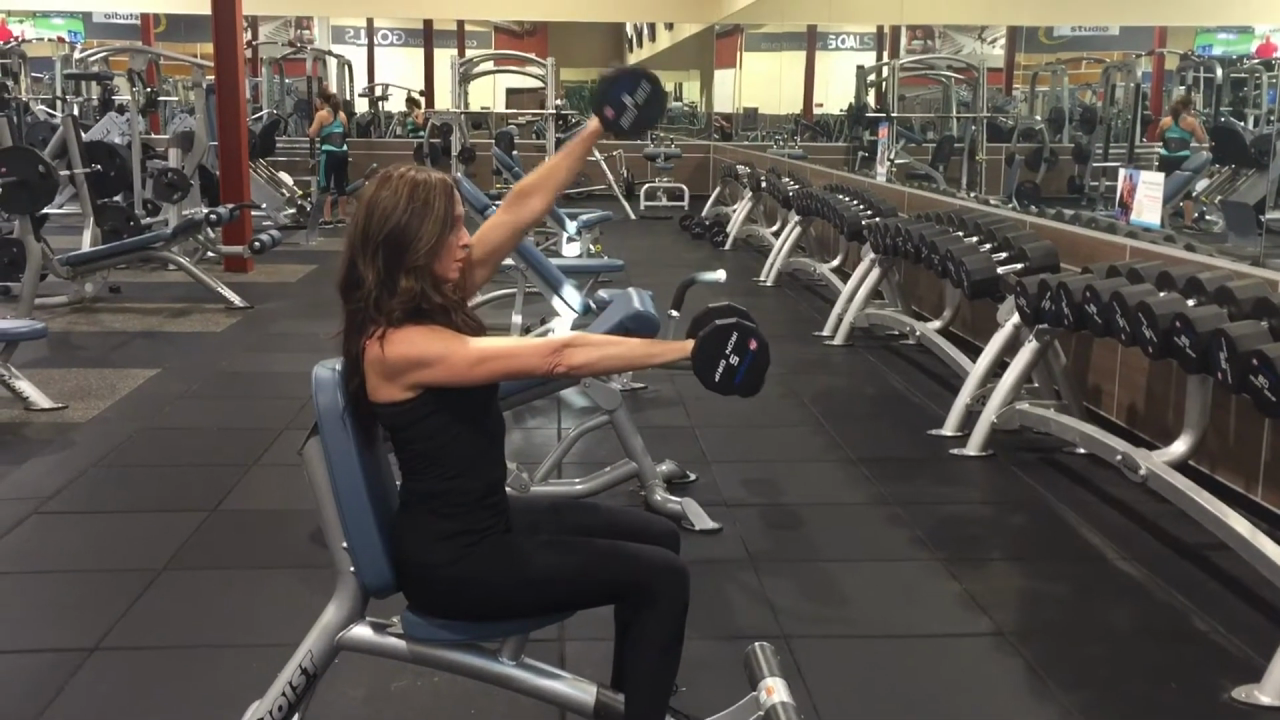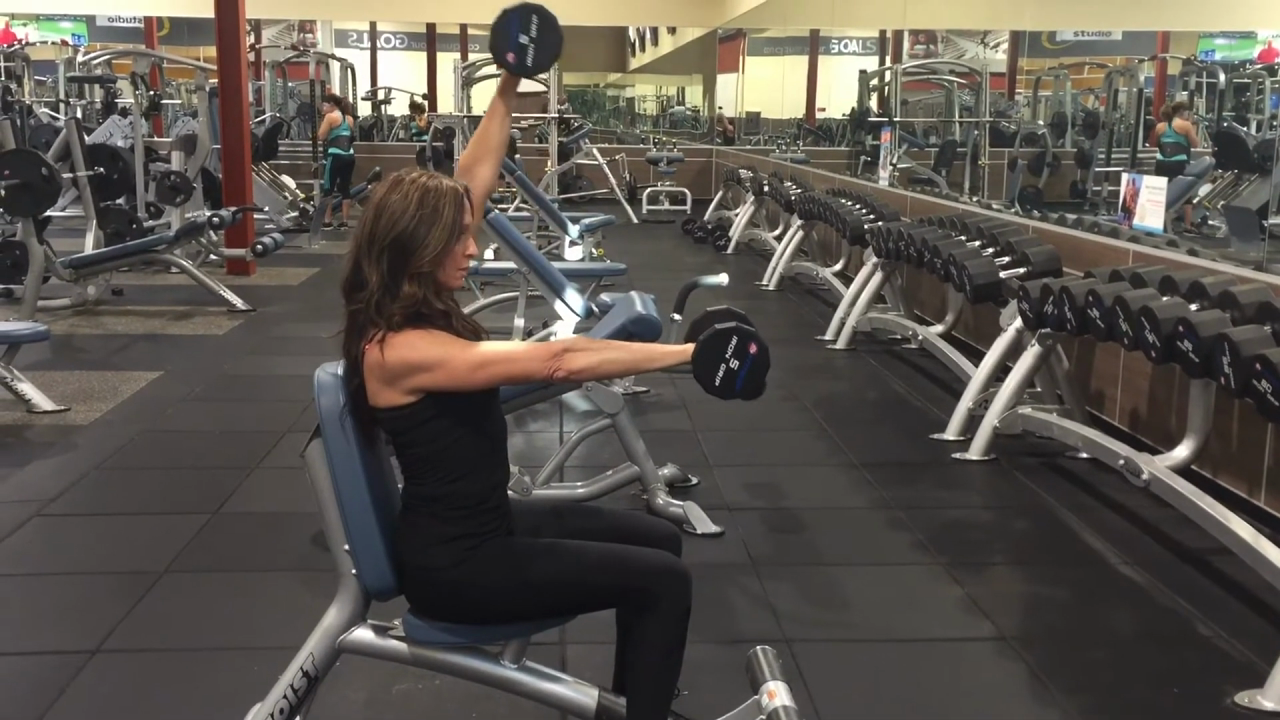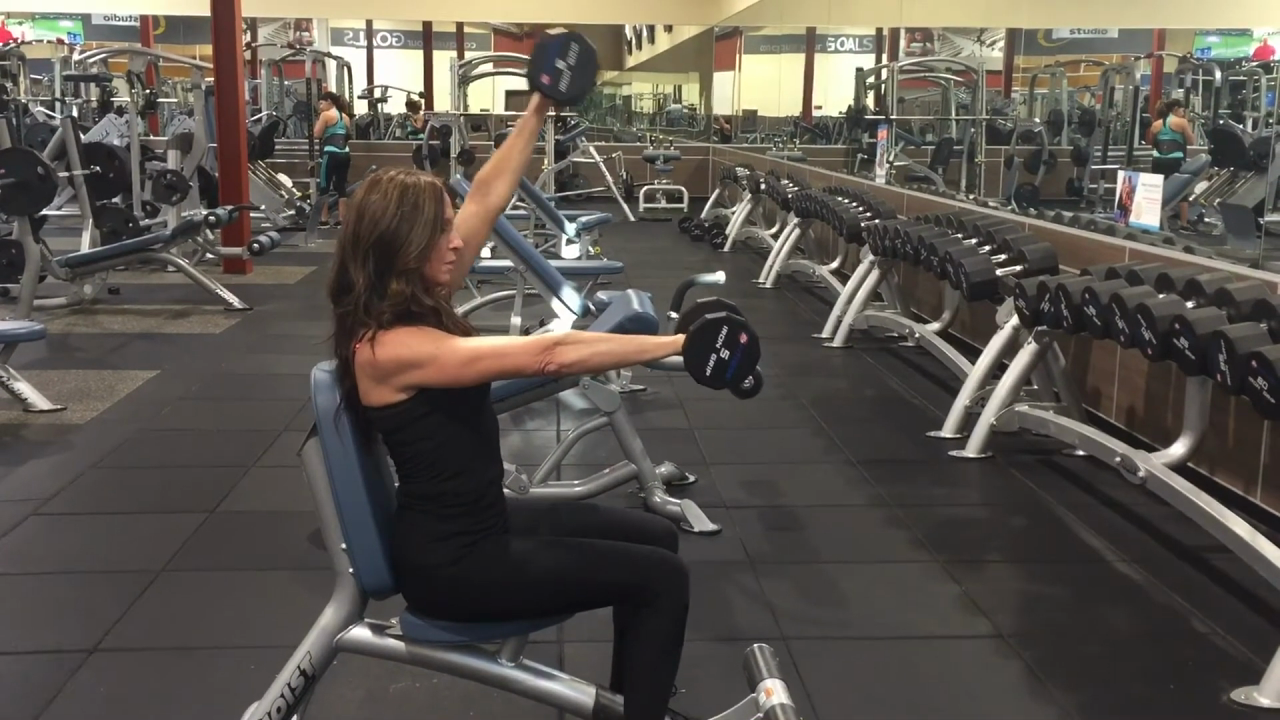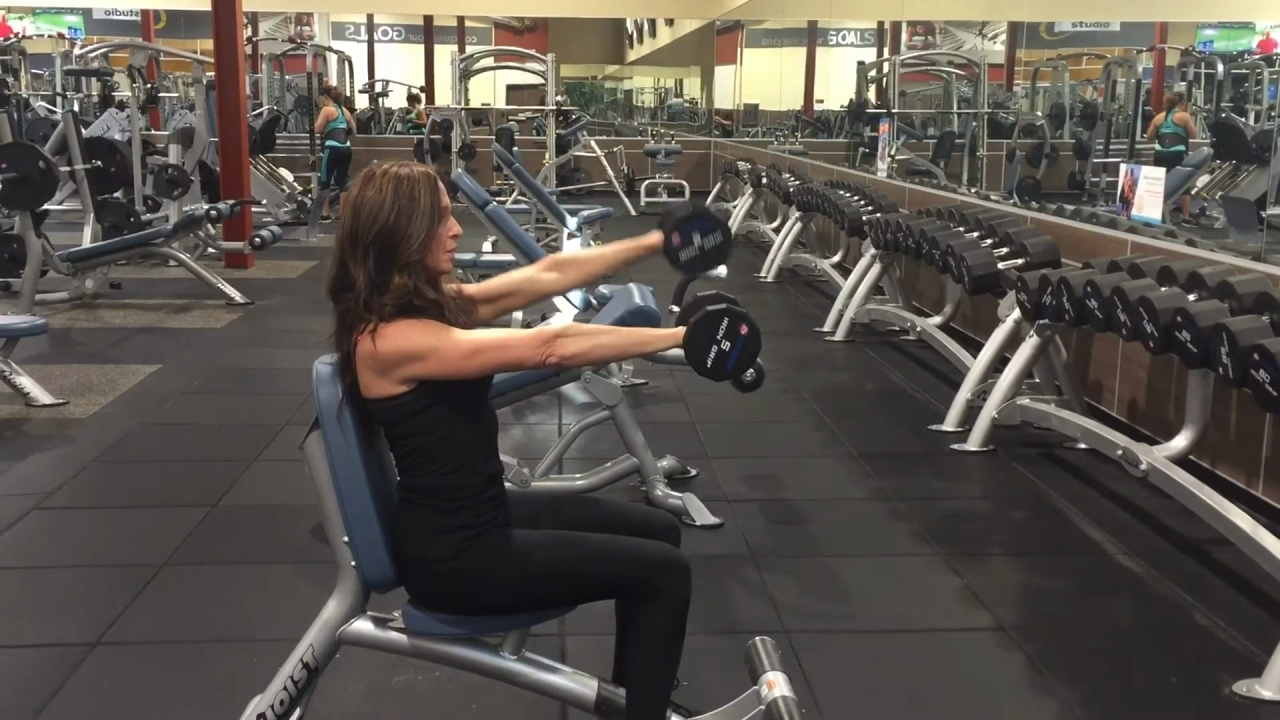
dt=0.5s
person 1, frame 1
left shoulder: (432, 299)
right shoulder: (398, 346)
left elbow: (523, 208)
right elbow: (556, 356)
left wrist: (593, 133)
right wrist: (686, 348)
left hip: (482, 518)
right hip: (452, 559)
left knee: (657, 538)
right knee: (663, 576)
person 1, frame 2
left shoulder: (420, 307)
right shoulder: (399, 349)
left elbow: (476, 179)
right elbow: (555, 361)
left wrist: (506, 90)
right wrist: (686, 353)
left hip: (483, 522)
right hip: (453, 561)
left knee: (658, 540)
right knee: (664, 581)
person 1, frame 3
left shoulder: (416, 304)
right shoulder: (388, 346)
left elbow: (489, 198)
right elbow: (547, 355)
left wrist: (537, 113)
right wrist: (678, 343)
left hip: (480, 519)
right hip: (450, 559)
left knee: (656, 539)
right knee: (662, 577)
person 1, frame 4
left shoulder: (432, 302)
right shoulder: (389, 340)
left elbow: (547, 275)
right elbow: (550, 348)
left wrist: (653, 241)
right wrist: (679, 335)
left hip: (482, 514)
right hip: (452, 553)
left knee: (657, 531)
right knee: (664, 572)
